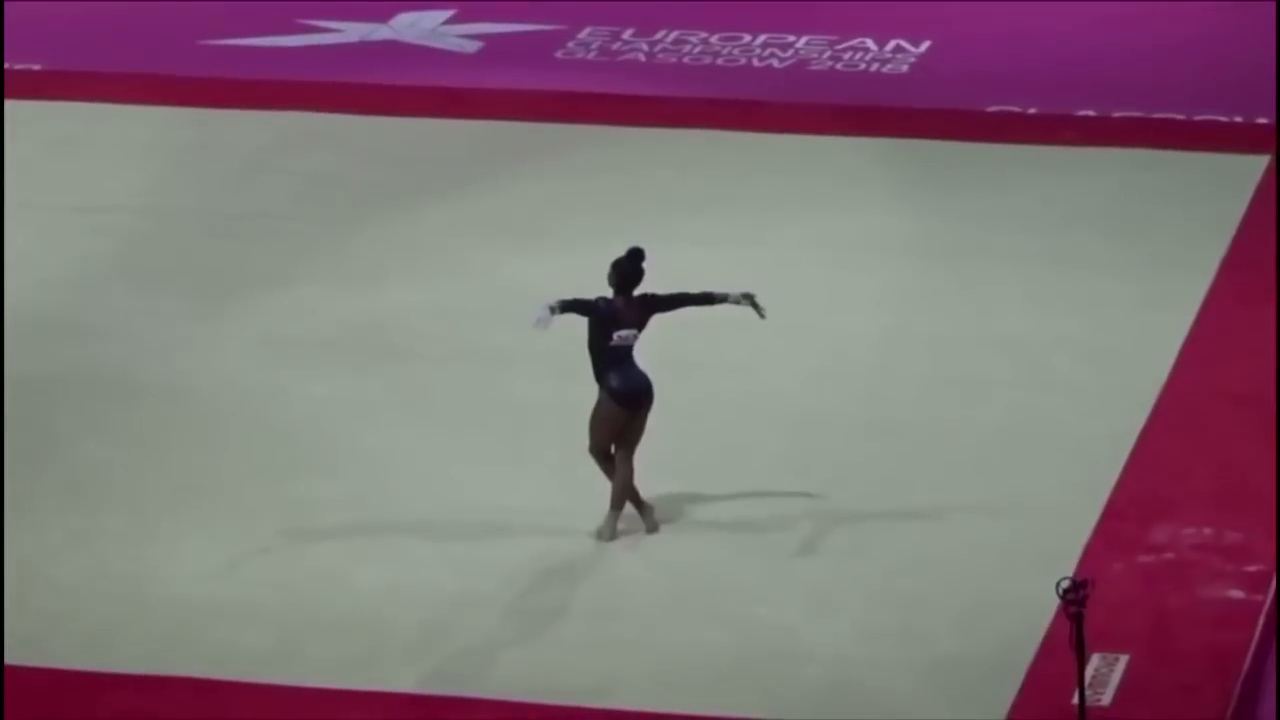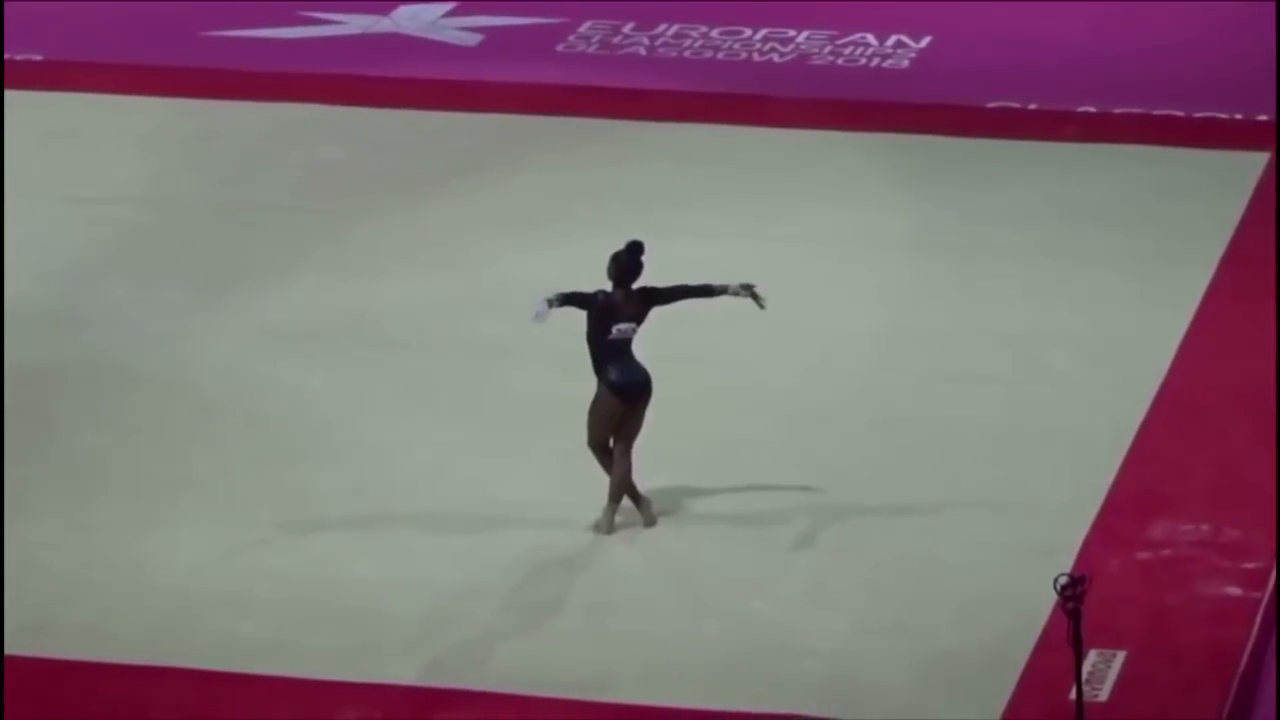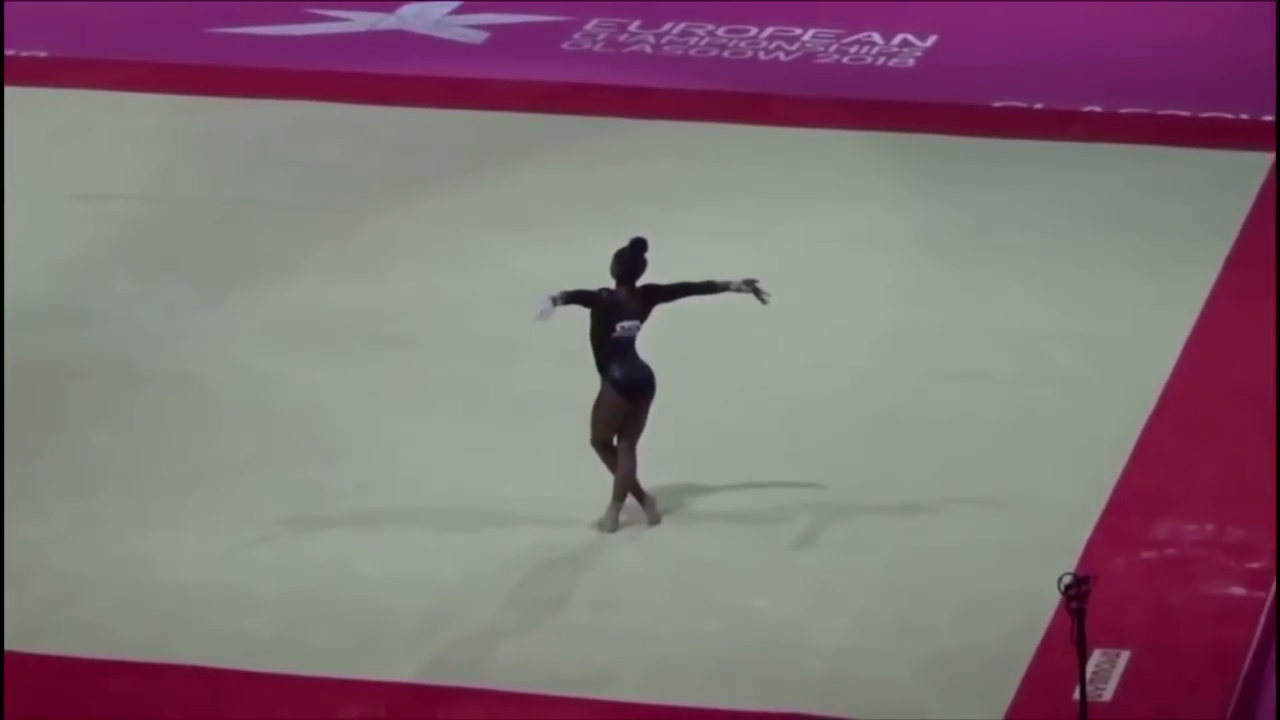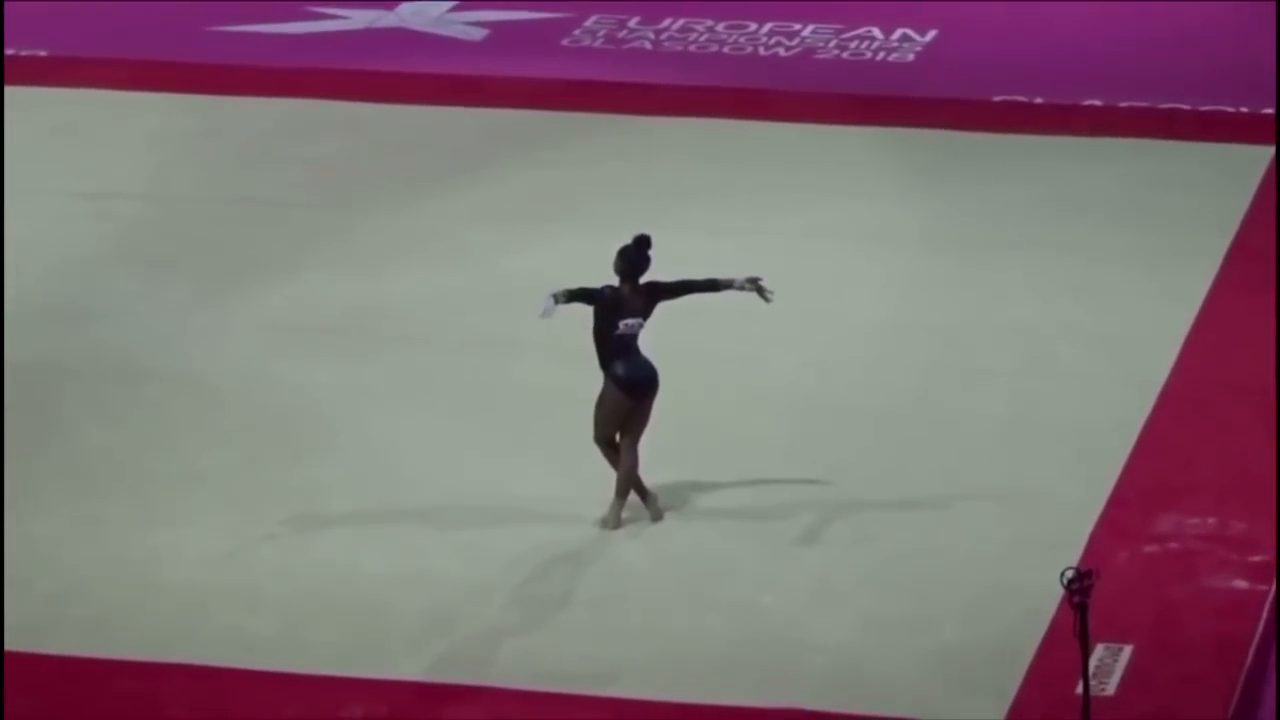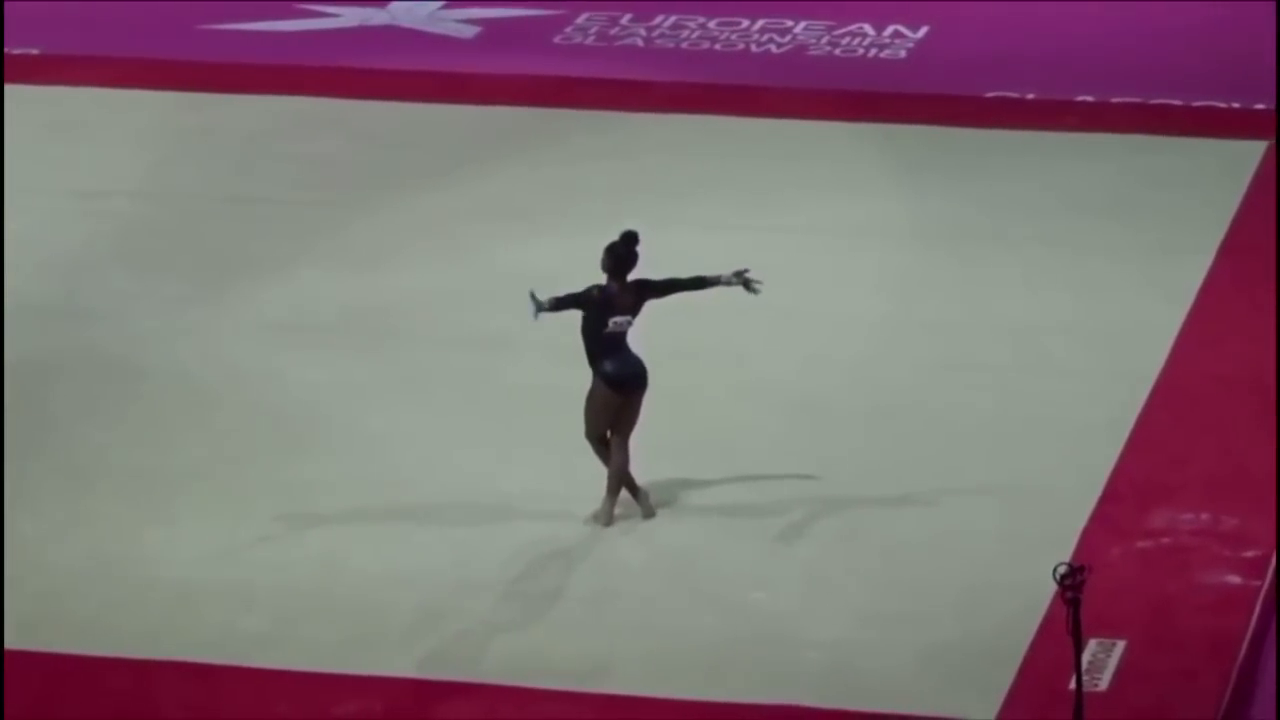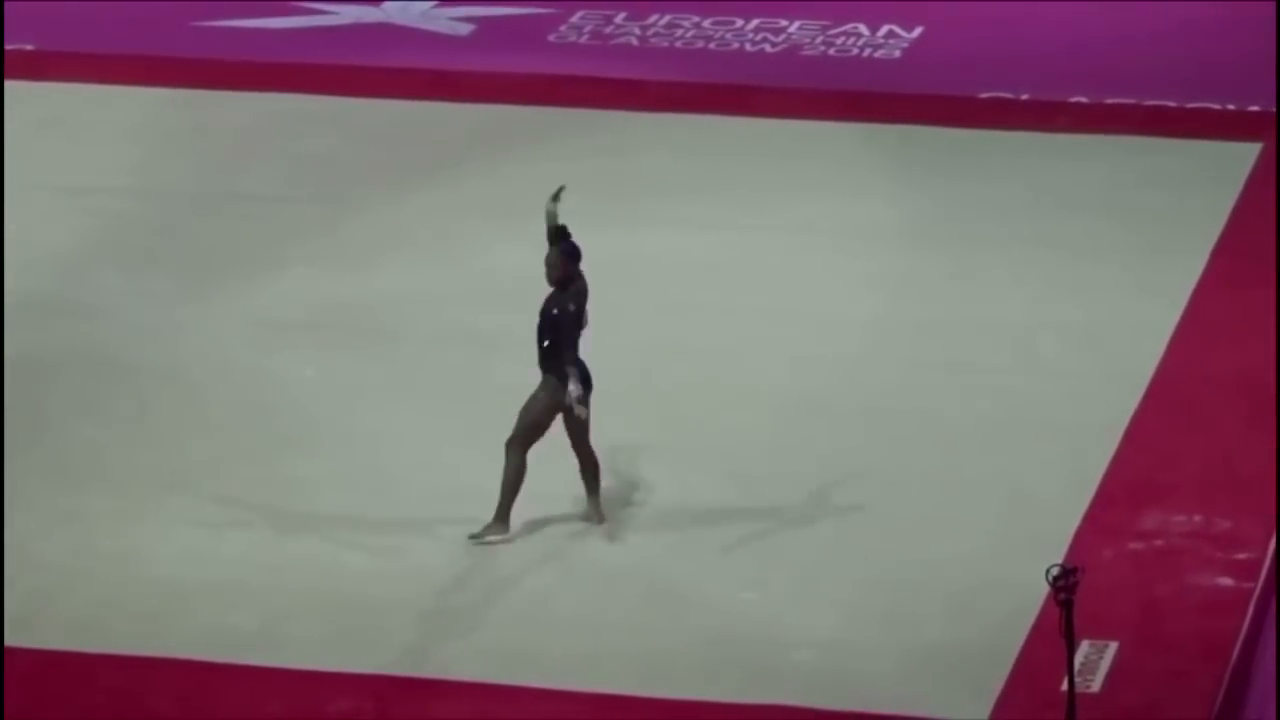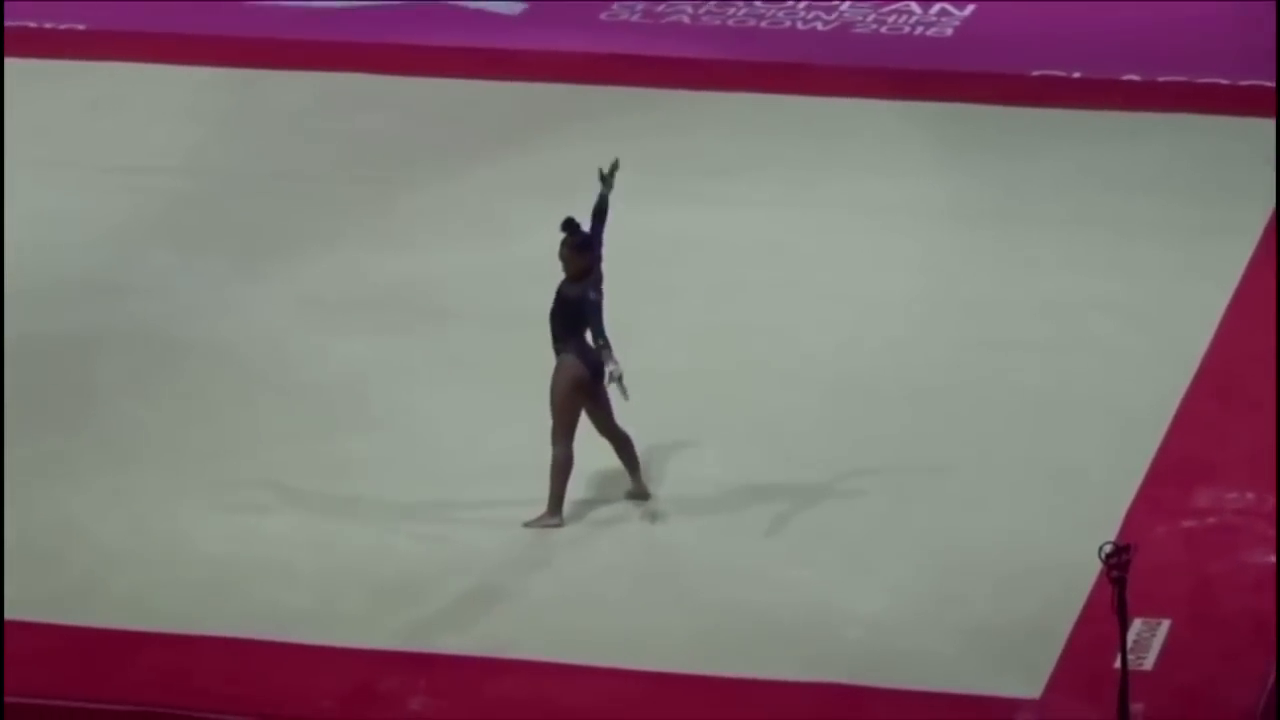
dt=0.7s
person 1, frame 1
left shoulder: (602, 308)
right shoulder: (645, 305)
left elbow: (575, 304)
right elbow: (689, 298)
left wrist: (552, 307)
right wrist: (733, 298)
left hip: (616, 391)
right hip: (641, 389)
left knee: (600, 451)
right knee: (623, 455)
left ankle: (640, 506)
right ankle: (612, 519)
person 1, frame 2
left shoulder: (601, 302)
right shoulder: (644, 298)
left elbow: (573, 297)
right elbow: (689, 291)
left wrist: (550, 301)
right wrist: (733, 289)
left hip: (615, 384)
right hip: (640, 382)
left knee: (598, 444)
right knee: (622, 449)
left ankle: (637, 500)
right ankle: (610, 513)
person 1, frame 3
left shoulder: (604, 300)
right shoulder: (647, 296)
left elbow: (577, 295)
right elbow: (692, 288)
left wrist: (555, 300)
right wrist: (736, 285)
left hip: (619, 381)
right hip: (643, 379)
left knee: (601, 442)
right knee: (626, 447)
left ankle: (642, 498)
right ankle: (614, 510)
person 1, frame 4
left shoulder: (608, 297)
right shoulder: (650, 293)
left elbow: (581, 294)
right elbow: (695, 286)
left wrist: (558, 297)
right wrist: (739, 283)
left hip: (622, 378)
right hip: (646, 375)
left knee: (604, 439)
right knee: (628, 444)
left ankle: (644, 496)
right ankle: (617, 508)
person 1, frame 5
left shoulder: (598, 295)
right shoulder: (640, 290)
left elbow: (571, 301)
right elbow: (685, 283)
left wrist: (544, 305)
right wrist: (727, 279)
left hip: (610, 375)
right hip: (635, 371)
left knee: (596, 437)
right knee: (619, 441)
left ankle: (636, 493)
right ankle: (609, 505)
person 1, frame 6
left shoulder: (569, 303)
right shoulder: (575, 286)
left elbow: (568, 346)
right elbow: (557, 240)
left wrist: (573, 386)
right wrist: (552, 215)
left hip: (559, 380)
right hip: (572, 377)
left knee: (516, 446)
right knee: (581, 443)
left ankle: (501, 524)
right ankle: (594, 507)
person 1, frame 7
left shoulder: (586, 291)
right shoulder: (590, 274)
left elbow: (597, 328)
right elbow: (596, 229)
left wrist: (611, 363)
right wrist: (606, 191)
left hip: (574, 364)
right hip: (585, 362)
left knee: (562, 437)
right knee: (608, 427)
left ankle: (554, 512)
right ankle: (639, 484)
